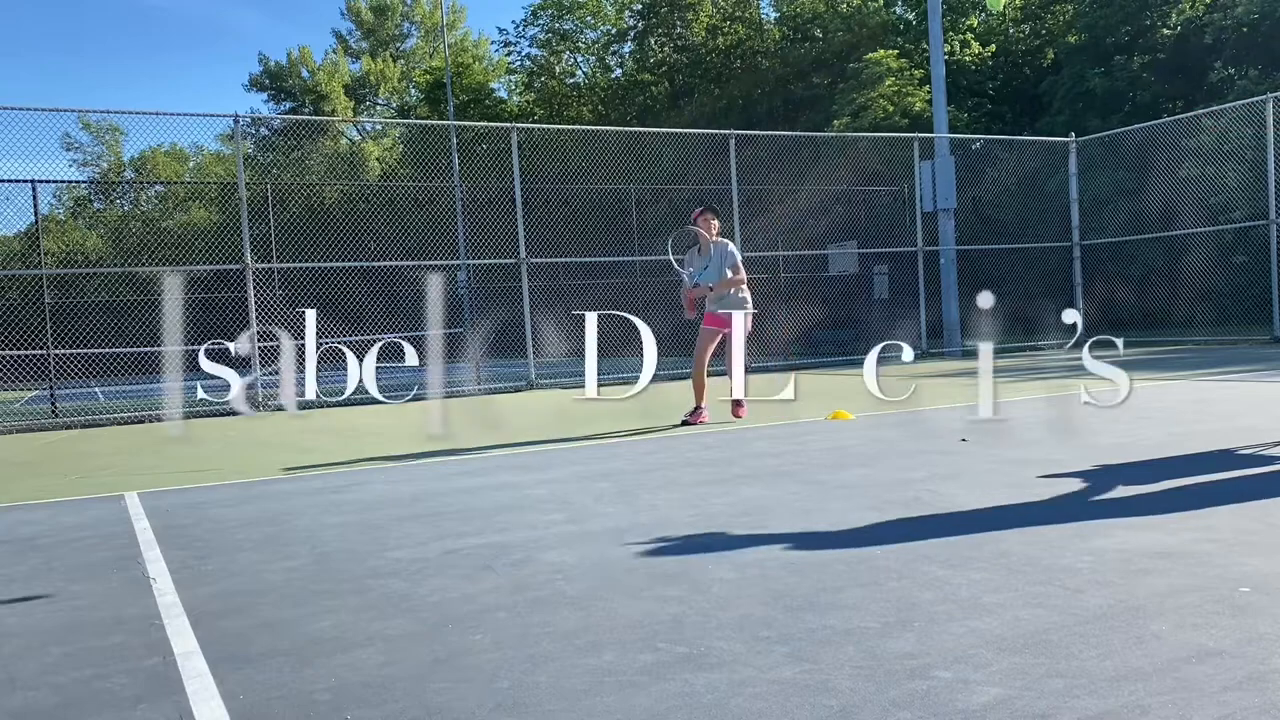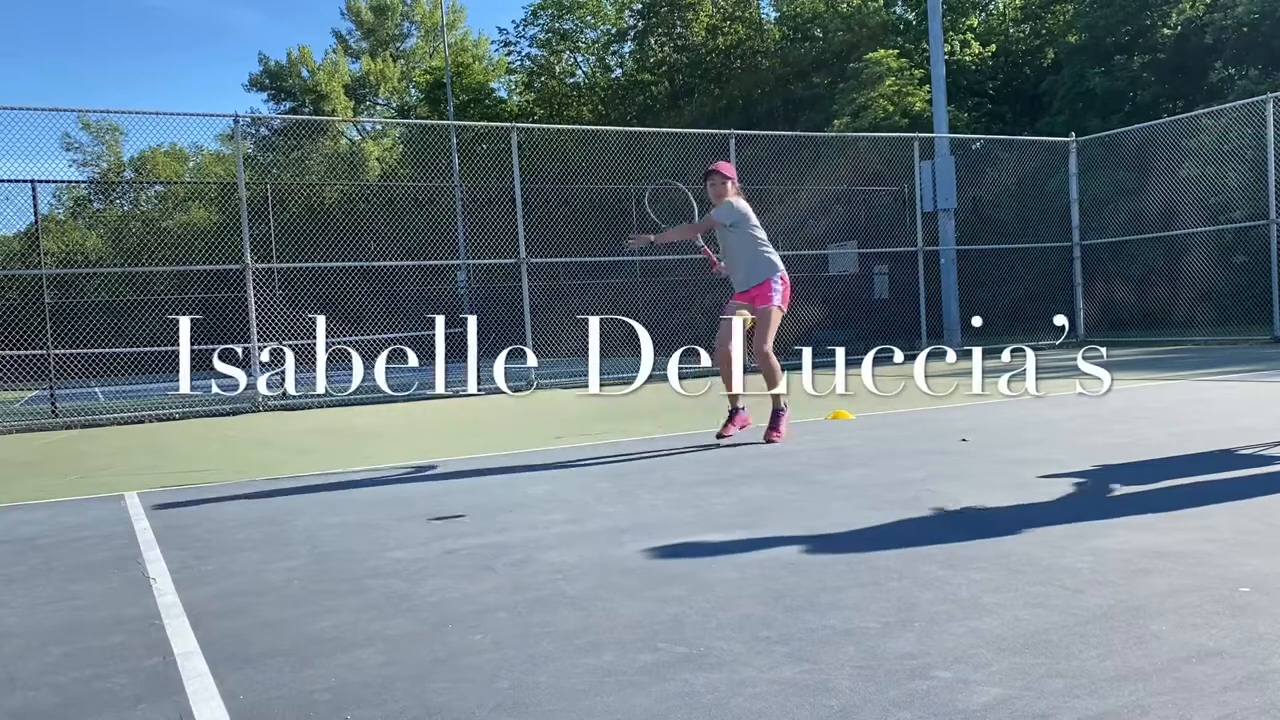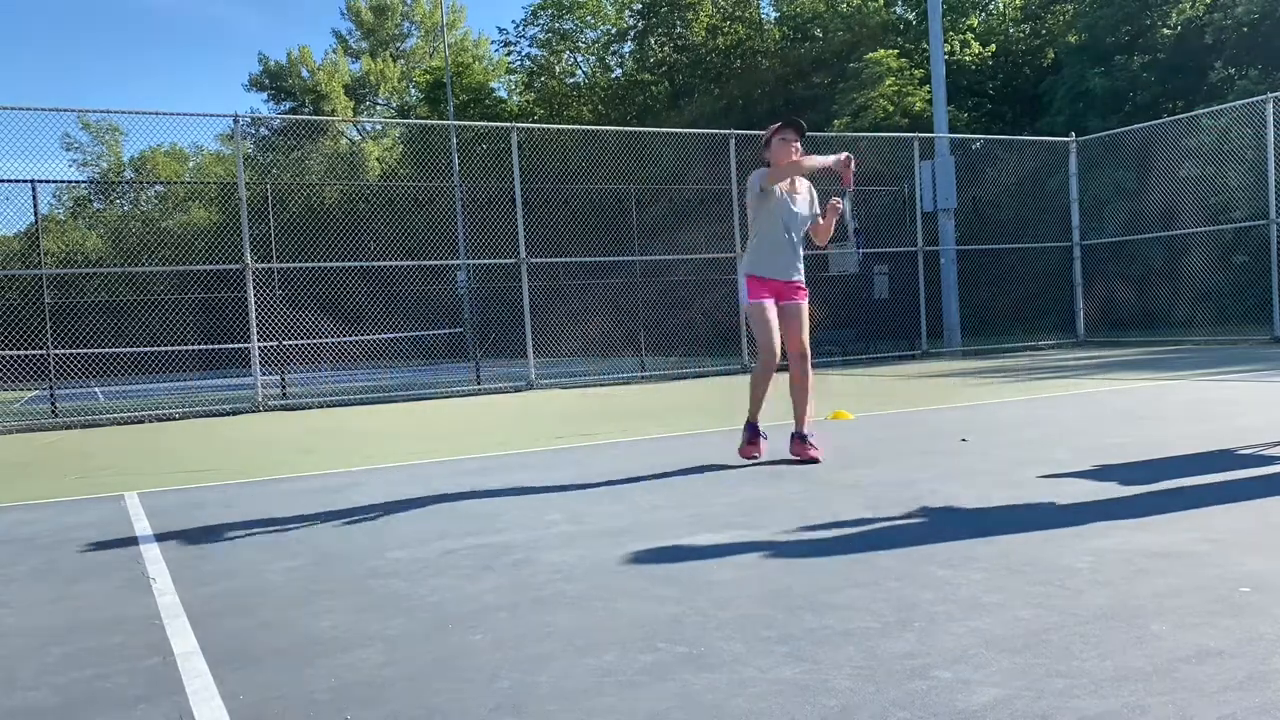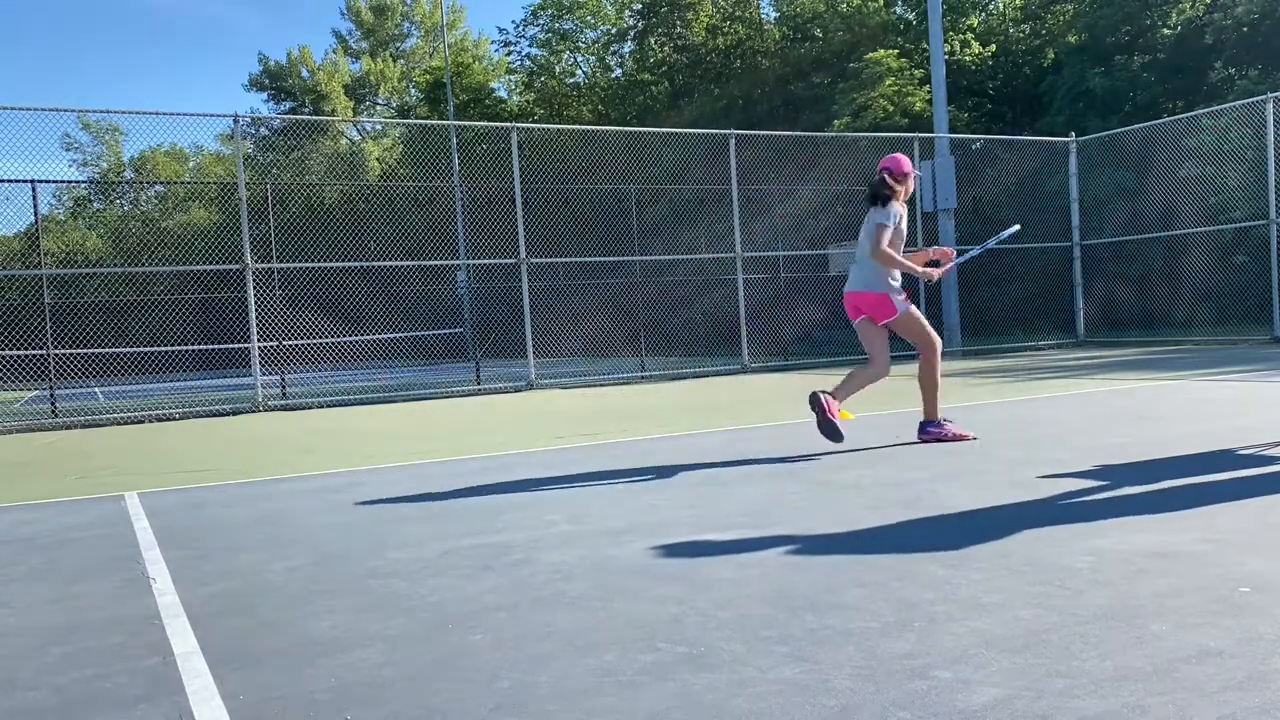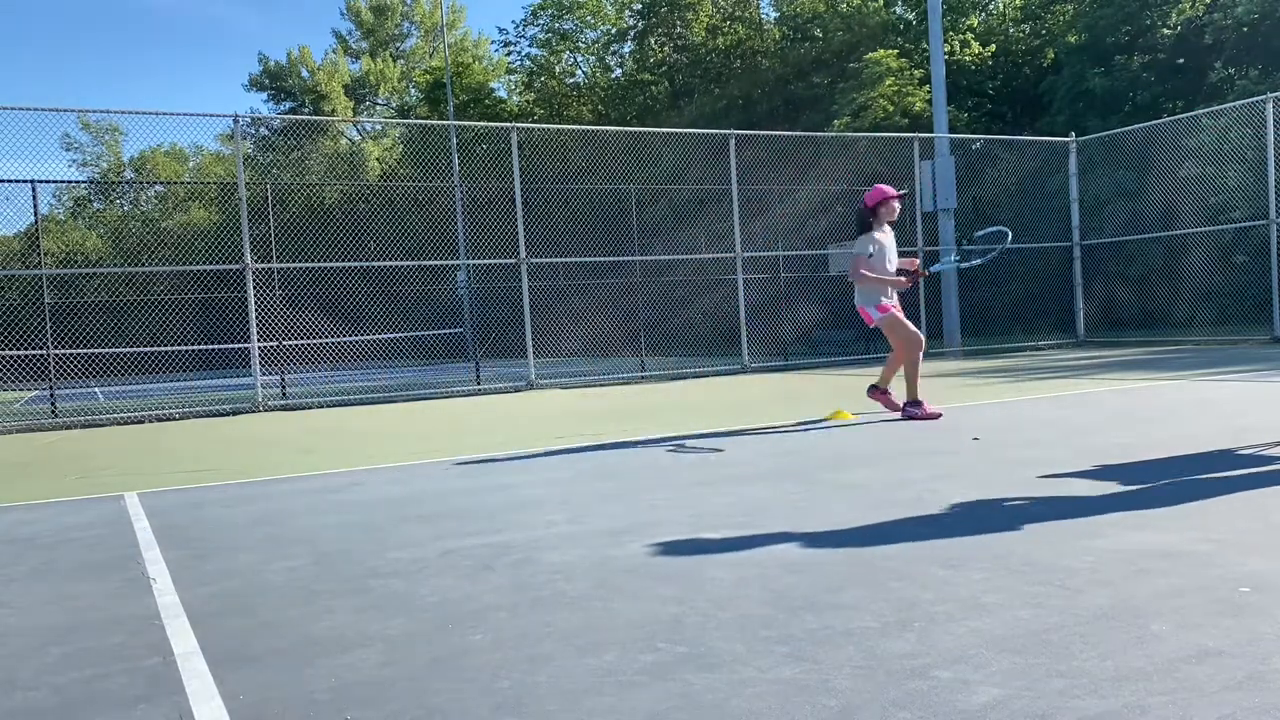
dt=0.7s
person 1, frame 1
left shoulder: (726, 247)
right shoulder: (691, 256)
left elbow: (741, 278)
right elbow: (687, 291)
left wrist: (708, 289)
right wrist: (689, 307)
left hip: (738, 306)
right hip: (713, 312)
left knee: (732, 352)
right knee: (699, 360)
left ankle: (738, 397)
right ankle: (700, 408)
person 1, frame 2
left shoulder: (733, 206)
right shoulder: (723, 215)
left elbow: (693, 230)
left wrist: (652, 239)
right wrist: (728, 267)
left hip: (769, 282)
right hip: (744, 291)
left knee: (762, 348)
right knee: (722, 348)
left ankle: (779, 410)
right ankle: (737, 411)
person 1, frame 3
left shoulder: (806, 188)
right shoulder: (760, 180)
left elbow: (820, 238)
right elbow: (793, 167)
left wrist: (831, 212)
right wrist: (835, 160)
left hip: (792, 280)
right hip: (758, 277)
left knee: (801, 357)
right knee: (770, 354)
left ankle: (800, 436)
right ankle: (752, 426)
person 1, frame 4
left shoulder: (879, 209)
right shoulder: (891, 208)
right elbow: (878, 252)
left wrist: (929, 255)
right wrist: (918, 270)
left hip: (856, 295)
right hip: (880, 292)
left knee: (879, 364)
right knee: (932, 346)
left ankle: (829, 400)
right ankle: (931, 424)
person 1, frame 5
left shoulder: (887, 233)
right shoulder: (869, 238)
right elbow: (855, 274)
left wrist: (909, 264)
right wrist: (891, 281)
left hip: (889, 301)
right hip: (872, 303)
left knee: (903, 348)
right knee: (916, 341)
left ankle: (880, 387)
right ankle: (913, 404)
